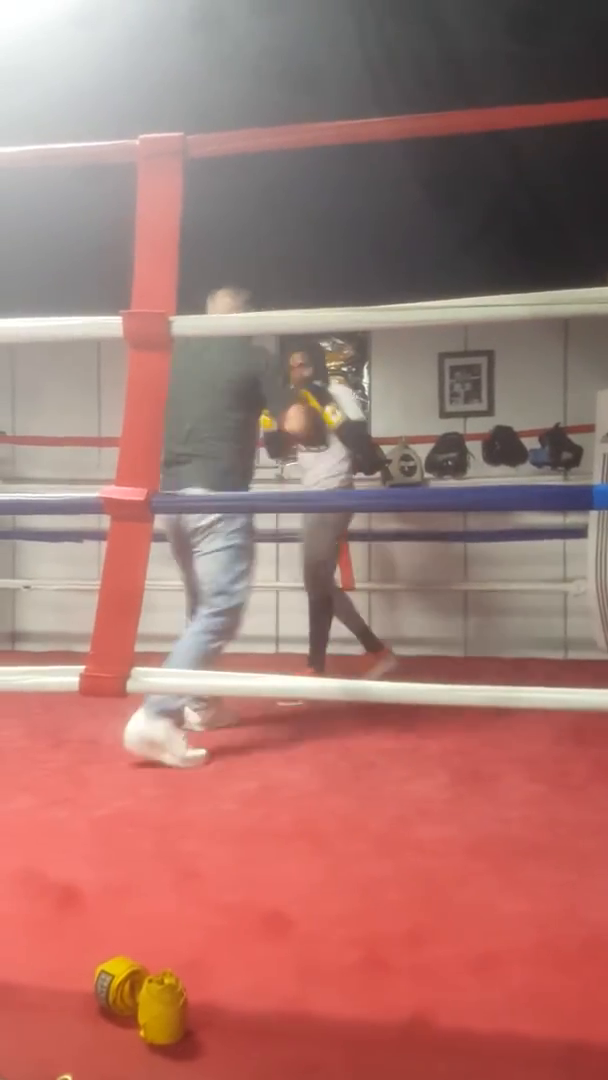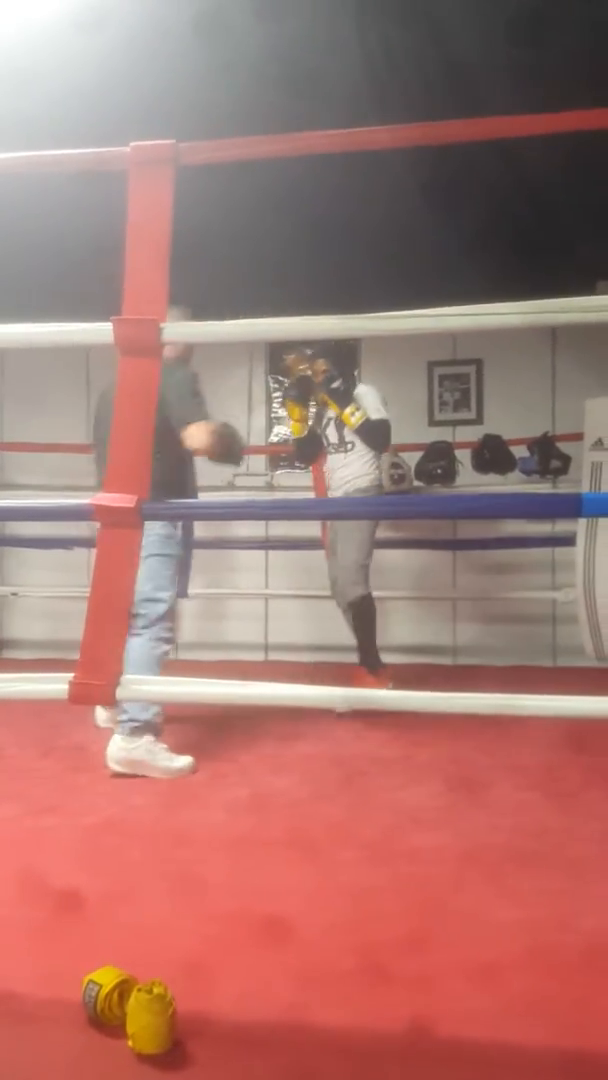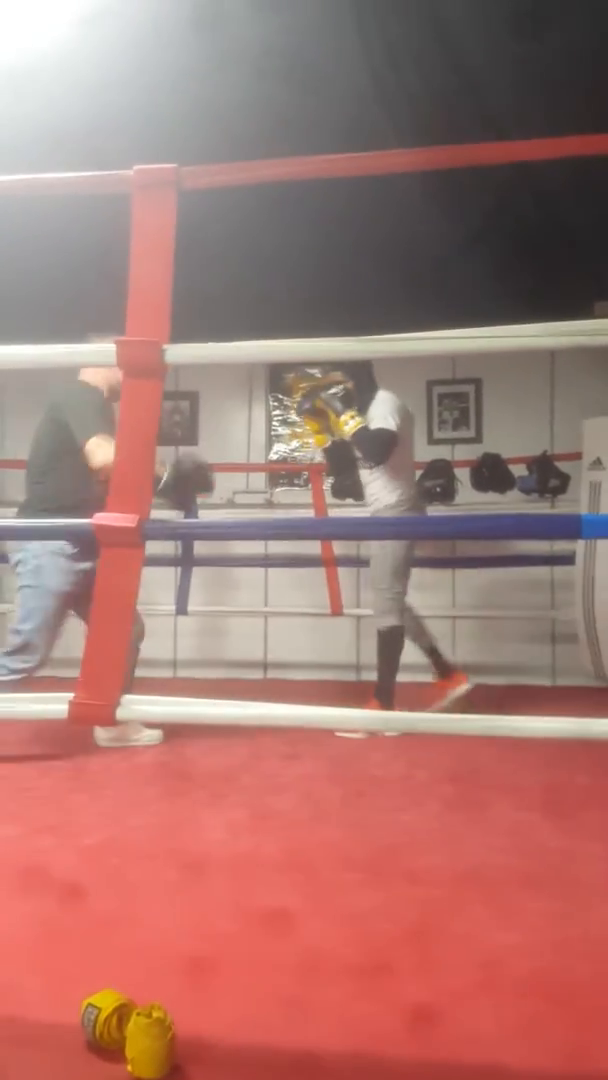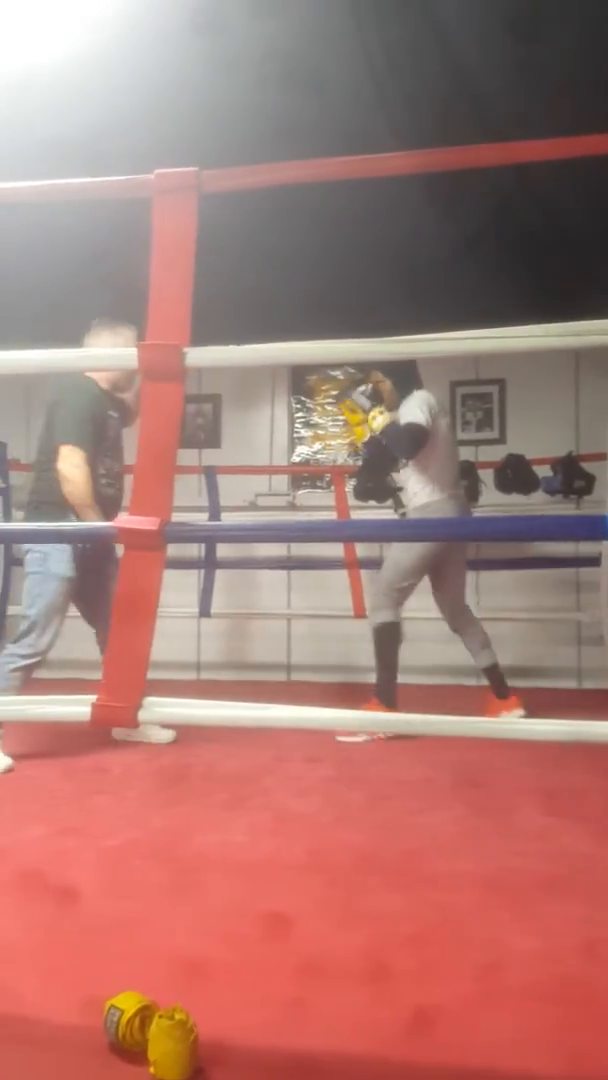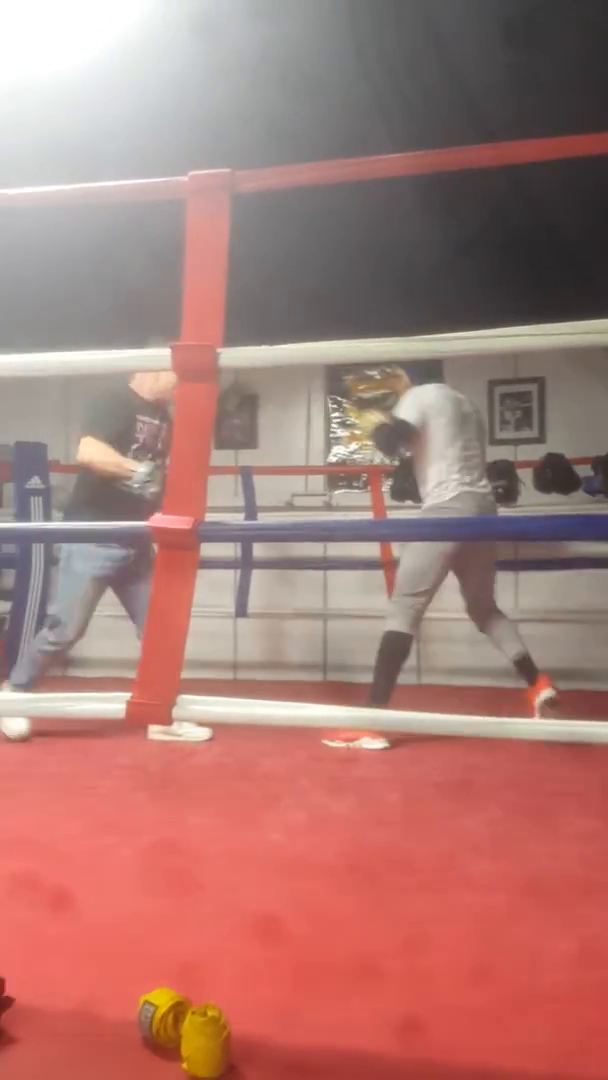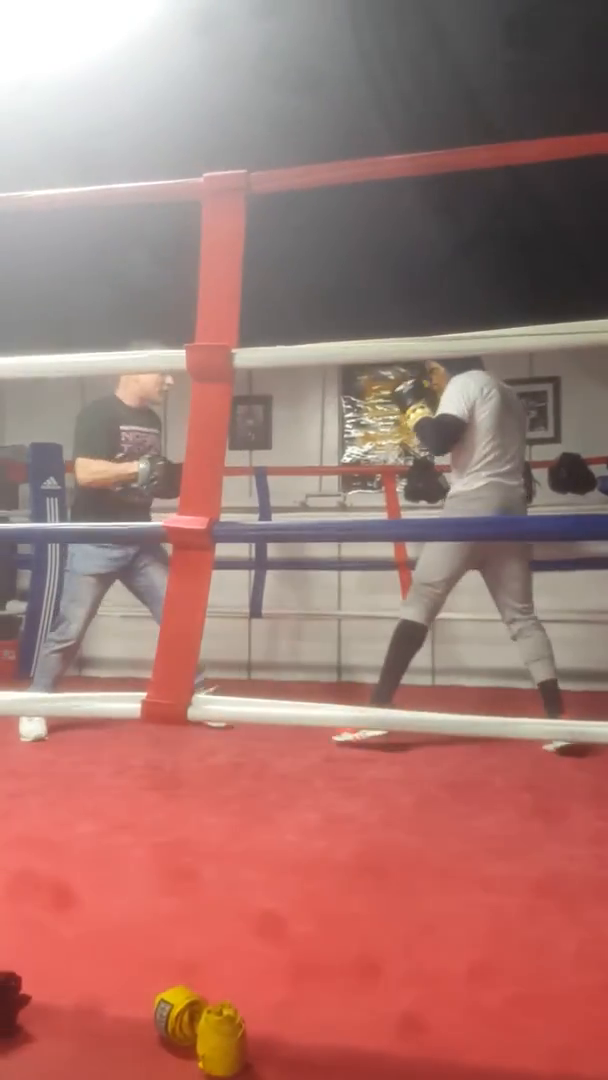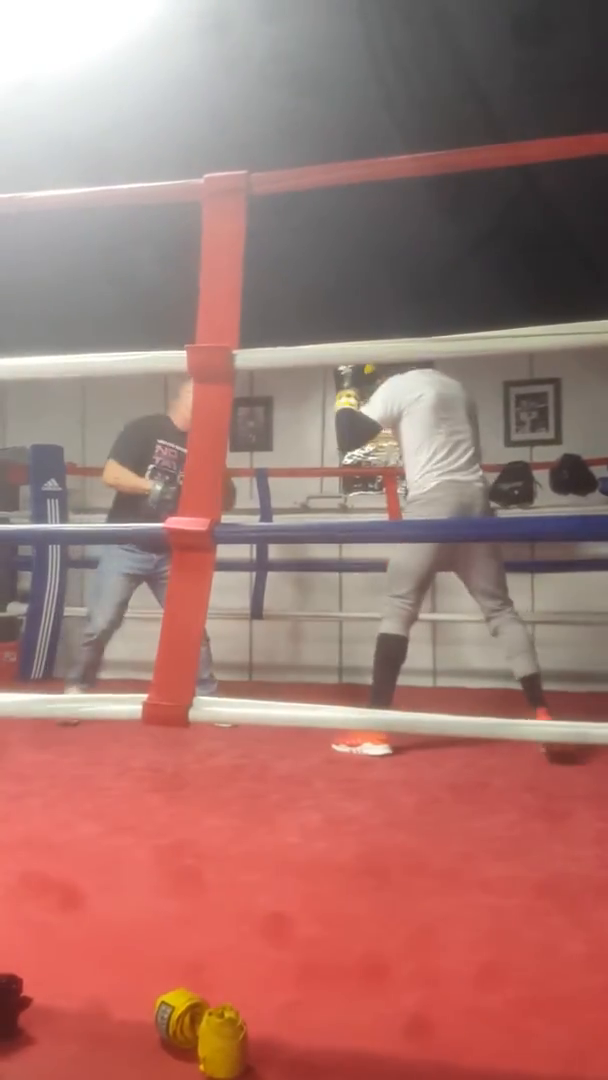
dt=0.4s
person 1, frame 1
left shoulder: (173, 358)
right shoulder: (256, 359)
right elbow: (298, 423)
left hip: (173, 497)
right hip: (217, 498)
left knee: (205, 603)
right knee: (218, 612)
left ankle: (200, 703)
right ankle: (156, 719)
person 1, frame 2
right shoulder: (174, 374)
left elbow: (107, 443)
right elbow: (199, 438)
right wrist: (227, 440)
right hip: (145, 517)
left knee: (135, 615)
right knee: (154, 622)
left ankle: (115, 704)
right ankle: (133, 737)
person 1, frame 3
left shoulder: (90, 405)
right shoulder: (81, 399)
right elbow: (104, 456)
right wrist: (163, 477)
left hip: (77, 546)
right hip: (48, 545)
left knee: (126, 630)
left ankle: (112, 722)
person 1, frame 4
left shoulder: (107, 400)
right shoulder: (80, 395)
left elbow: (132, 409)
right elbow: (70, 467)
right wrist: (95, 525)
left hip: (90, 538)
right hip: (58, 537)
person 1, frame 5
left shoulder: (161, 415)
right shoulder: (114, 403)
right elbow: (88, 452)
right wrist: (139, 472)
left hip: (135, 543)
right hip: (91, 538)
right knee: (64, 629)
person 1, frame 6
left shoulder: (151, 421)
right shoulder: (98, 415)
right elbow: (85, 473)
left wrist: (172, 479)
right wrist: (141, 468)
left hip: (139, 541)
right hip: (95, 542)
right knee: (69, 629)
left ankle: (194, 693)
person 1, frame 7
right shoulder: (143, 430)
left elbow: (225, 502)
right elbow: (111, 475)
left wrist: (224, 487)
right wrist: (156, 488)
left hip: (169, 552)
right hip: (124, 547)
right knee: (99, 626)
left ankle: (206, 698)
right ankle: (79, 688)
person 2, frame 1
left shoulder: (338, 392)
left elbow: (359, 440)
right elbow: (276, 447)
left wrist: (323, 400)
left hip: (334, 494)
left knee: (317, 579)
right knee: (321, 581)
left ankle: (314, 670)
right ankle: (376, 650)
person 2, frame 2
left shoulder: (364, 394)
right shoulder: (323, 407)
left elbow: (380, 440)
right elbow: (305, 455)
left wrist: (343, 404)
right wrist: (296, 408)
left hip: (362, 497)
right hip: (337, 501)
left knee: (352, 578)
right knee: (341, 586)
left ankle: (373, 673)
right ankle: (370, 667)
person 2, frame 3
left shoulder: (384, 402)
right shoulder: (365, 408)
left elbow: (377, 450)
right elbow: (341, 464)
left wrist: (341, 412)
right wrist: (318, 423)
left hip: (395, 513)
right hip: (388, 514)
left knee: (385, 604)
right knee: (391, 602)
left ankle: (383, 707)
right ankle: (448, 677)
person 2, frame 4
left shoulder: (419, 400)
right shoulder: (413, 410)
left elbow: (404, 446)
left wrist: (373, 410)
left hip: (434, 516)
right hip: (449, 516)
left knee: (384, 601)
right knee: (457, 612)
left ankle: (384, 709)
right ankle: (504, 700)
person 2, frame 5
left shoulder: (423, 395)
right shoulder: (461, 403)
left elbow: (388, 441)
left hip: (447, 514)
right hip: (481, 510)
left knee: (403, 608)
right knee: (484, 610)
right ankle: (538, 685)
person 2, frame 6
left shoulder: (465, 384)
right shoulder: (508, 396)
left elbow: (439, 438)
left wrist: (414, 407)
left hip: (471, 506)
right hip: (511, 508)
left knee: (420, 602)
right knee: (521, 616)
right ankle: (556, 721)
person 2, frame 7
left shoulder: (397, 385)
right shoulder: (455, 388)
left elbow: (350, 438)
left wrist: (348, 393)
left hip: (433, 504)
right hip: (476, 502)
left knee: (398, 609)
right knee: (500, 608)
left ankle: (376, 729)
right ankle: (539, 714)
